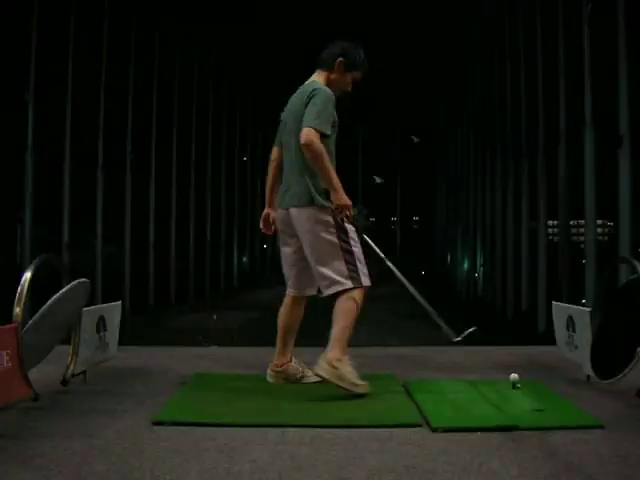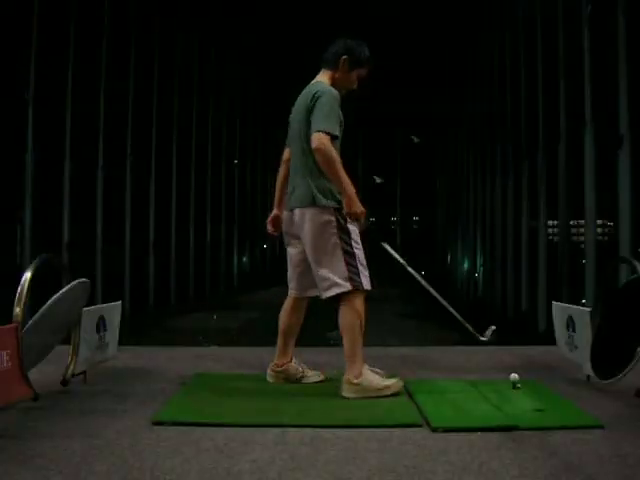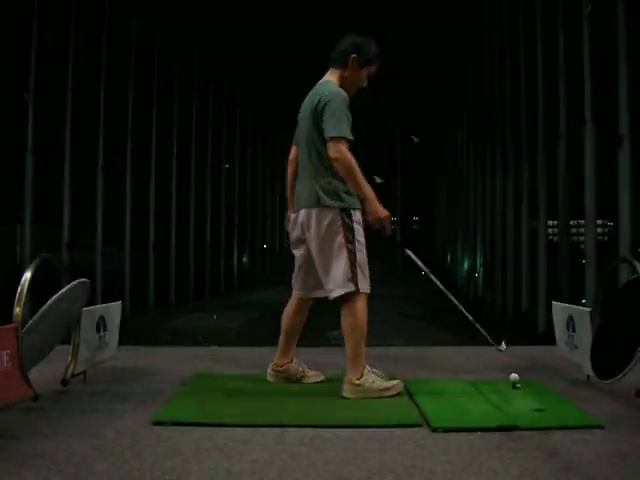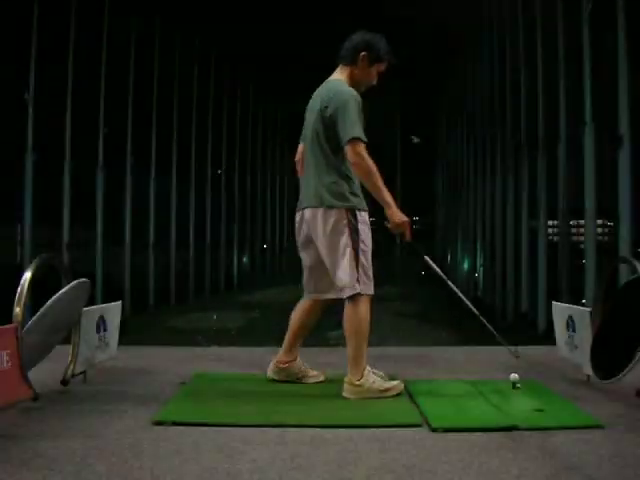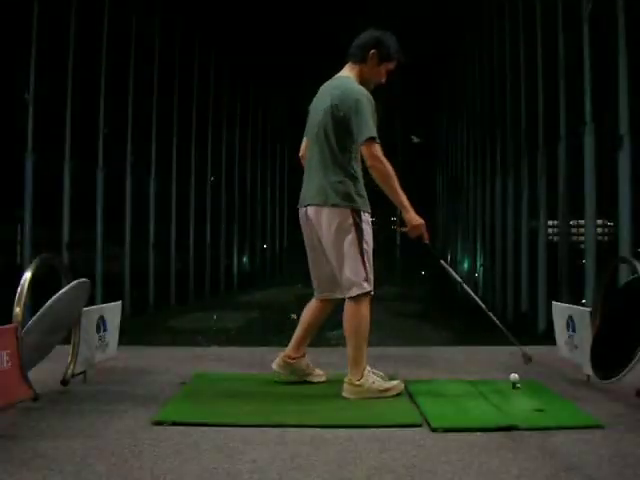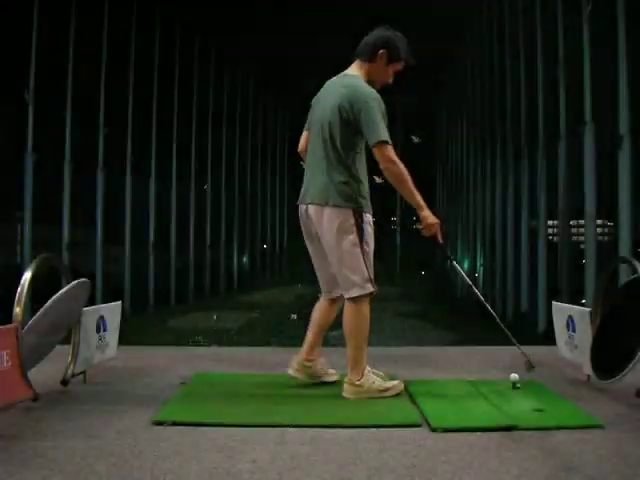
dt=0.1s
person 1, frame 1
left shoulder: (293, 101)
right shoulder: (321, 94)
left elbow: (275, 160)
right elbow: (309, 140)
left wrist: (270, 206)
right wrist: (336, 188)
left hip: (288, 206)
right hip: (317, 205)
left knee: (298, 289)
right knee: (352, 283)
left ankle: (282, 362)
right ankle: (336, 359)
person 1, frame 2
left shoulder: (303, 98)
right shoulder: (326, 95)
left elbow: (286, 160)
right elbow: (321, 146)
left wrist: (279, 207)
right wrist: (350, 194)
left hip: (299, 207)
right hip: (324, 206)
left knee: (300, 290)
right knee: (353, 288)
left ankle: (282, 363)
right ankle: (355, 375)
person 1, frame 3
left shoulder: (311, 97)
right shoulder: (334, 96)
left elbow: (294, 159)
right elbow: (338, 153)
left wrist: (292, 207)
right wrist: (371, 201)
left hip: (306, 207)
right hip: (331, 206)
left knee: (304, 291)
right knee: (353, 290)
left ankle: (283, 363)
right ankle: (356, 376)
person 1, frame 4
left shoulder: (319, 95)
right shoulder: (345, 96)
left elbow: (300, 157)
right elbow: (357, 157)
right wrist: (391, 206)
left hip: (310, 205)
right hip: (338, 206)
left knee: (316, 293)
right knee: (356, 291)
left ankle: (285, 361)
right ankle: (357, 377)
person 1, frame 5
left shoulder: (324, 92)
right shoulder: (356, 95)
left elbow: (304, 153)
right elbow: (374, 158)
right wrist: (407, 209)
left hip: (312, 204)
right hip: (341, 205)
left knee: (327, 291)
right knee: (359, 291)
left ankle: (293, 357)
right ankle: (358, 377)
person 1, frame 6
left shoulder: (326, 89)
right shoulder: (365, 96)
left elbow: (303, 147)
right elbow: (387, 160)
right wrist: (422, 209)
left hip: (311, 202)
right hip: (343, 205)
left knee: (335, 290)
right knee: (357, 290)
left ankle: (308, 360)
right ankle: (357, 378)
